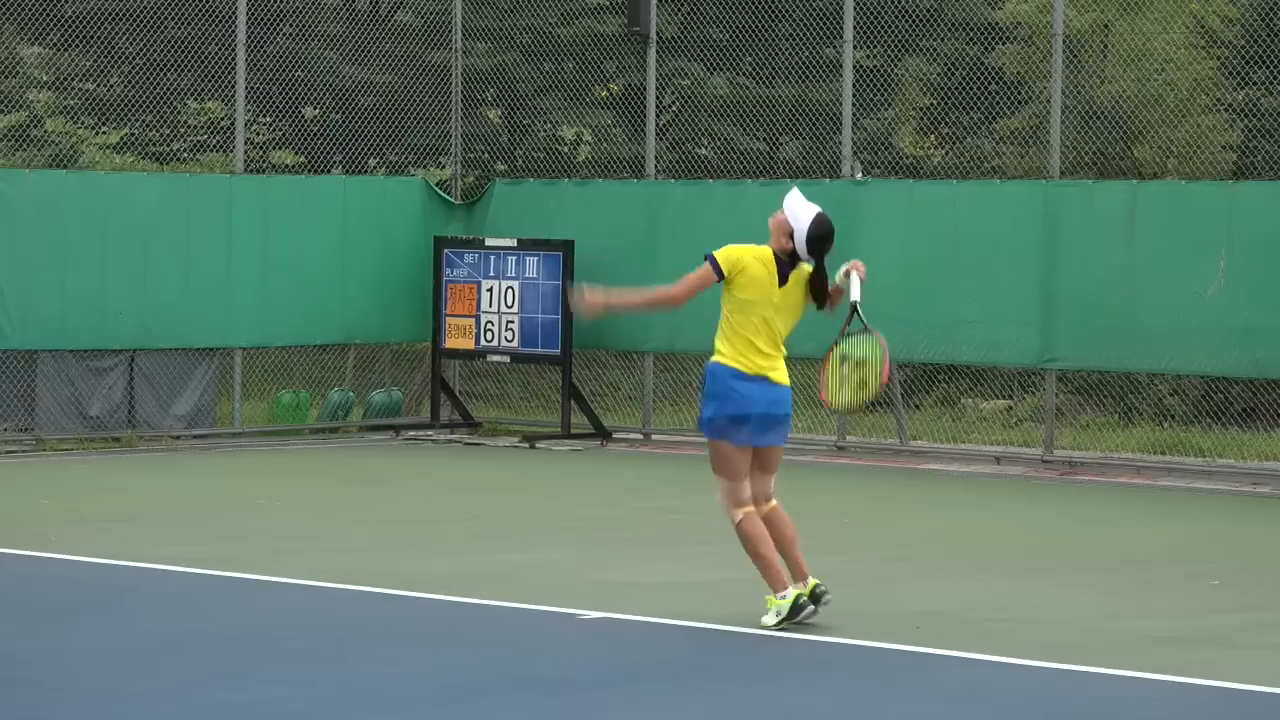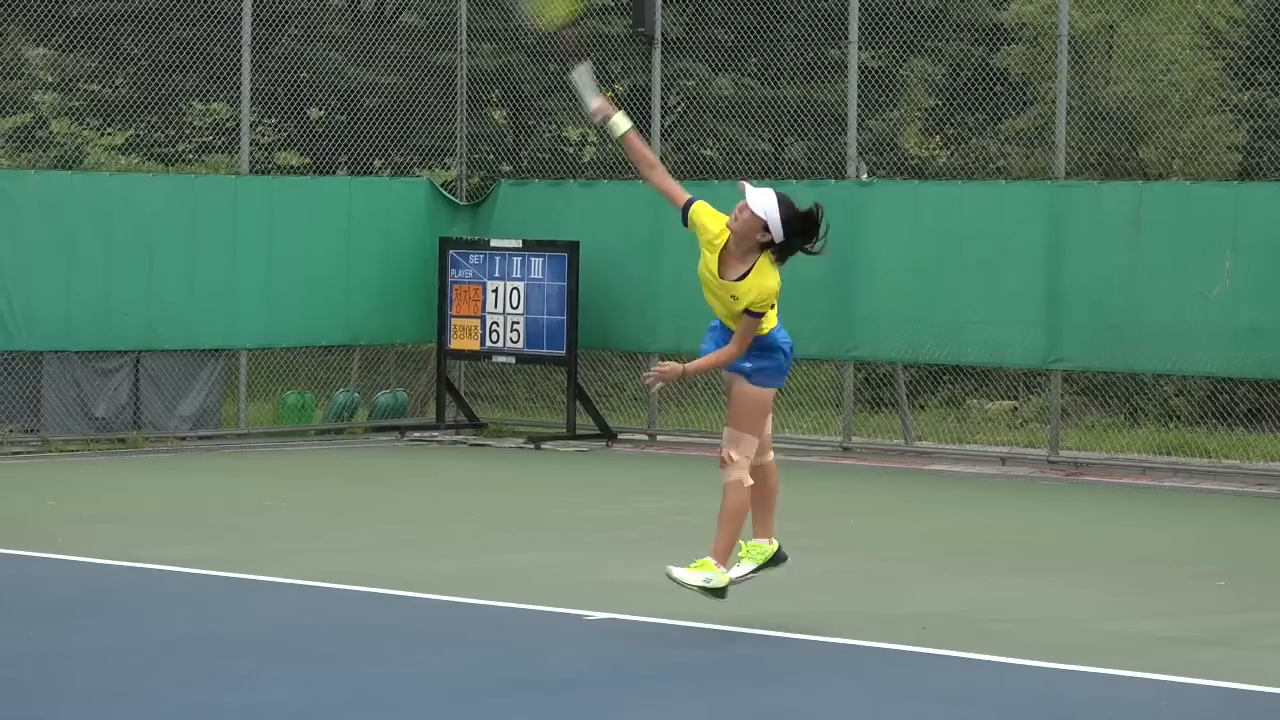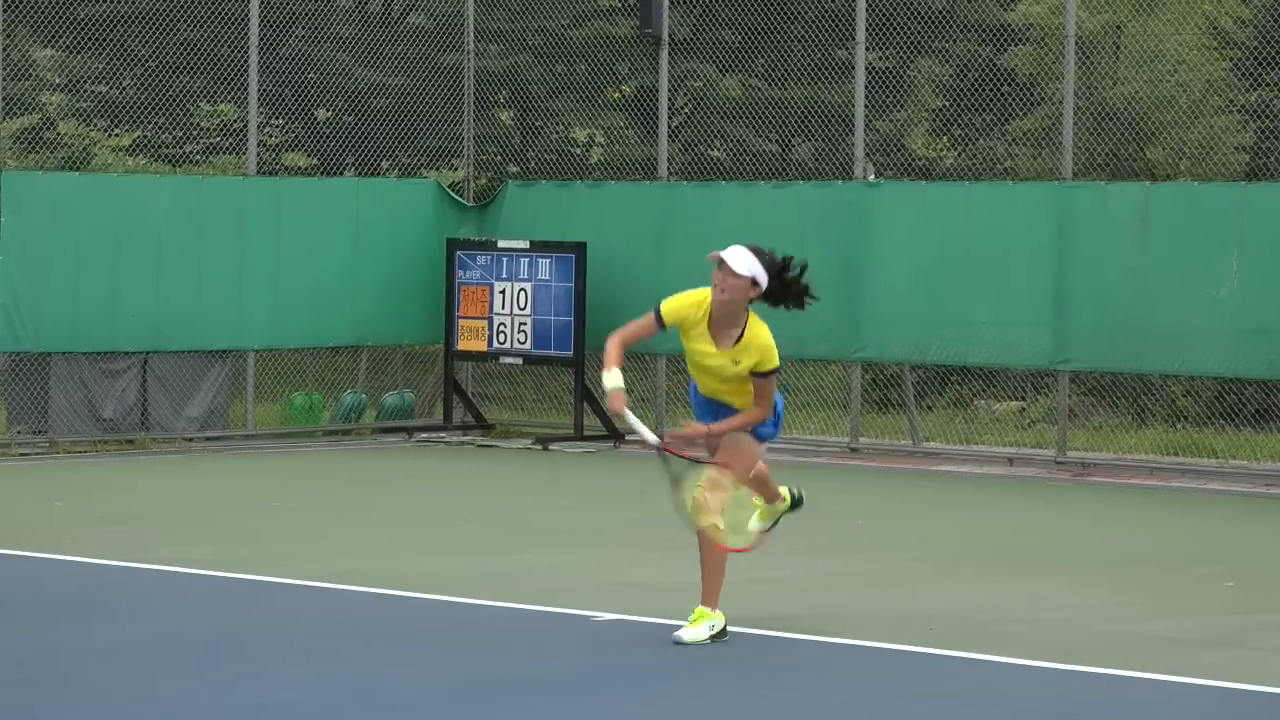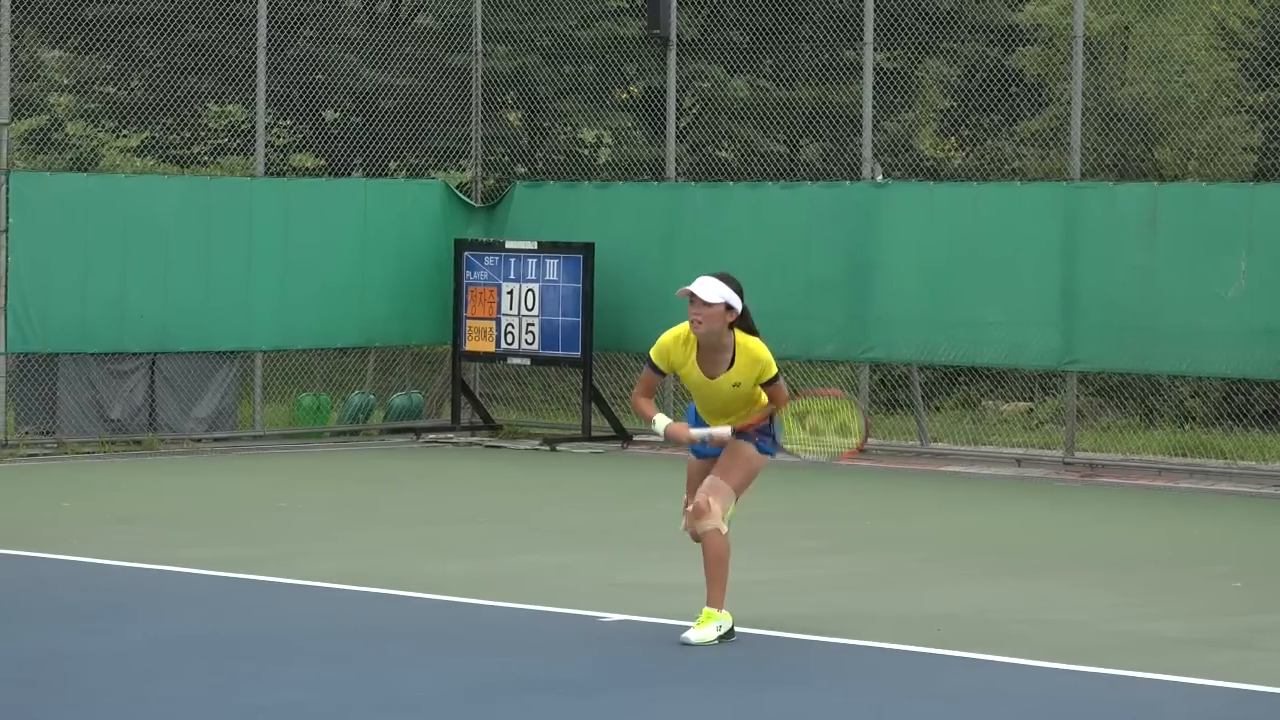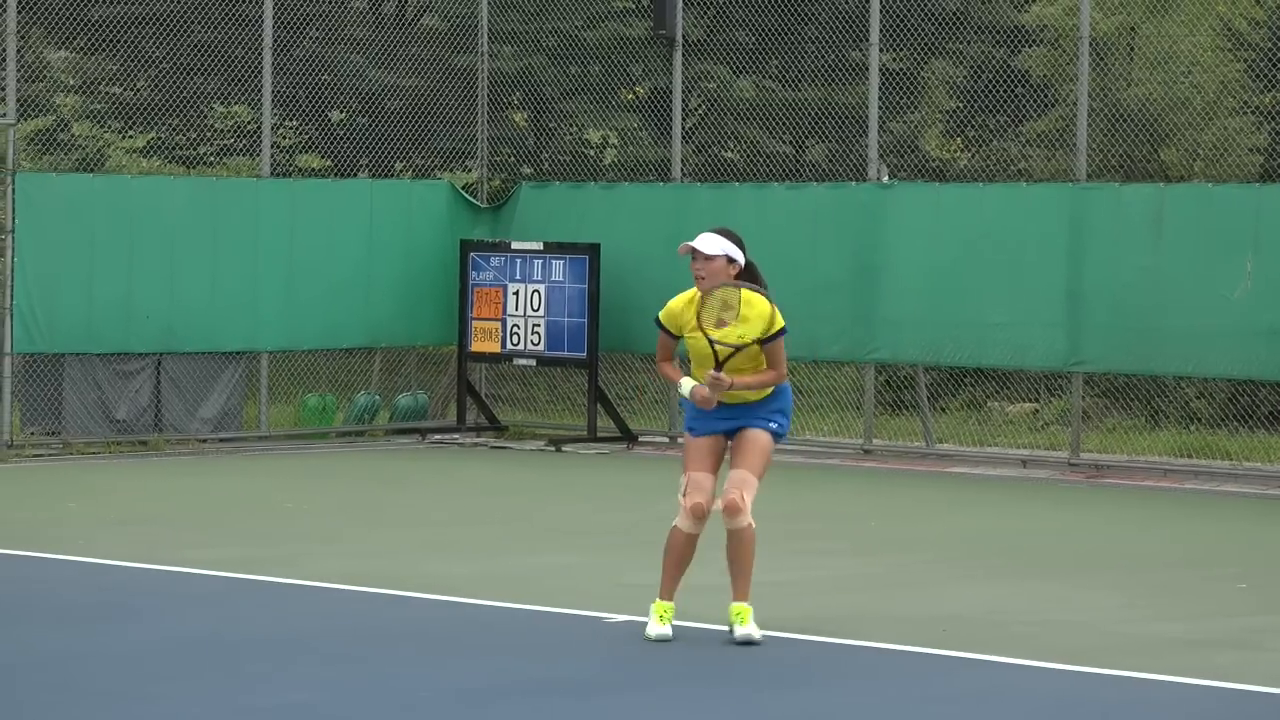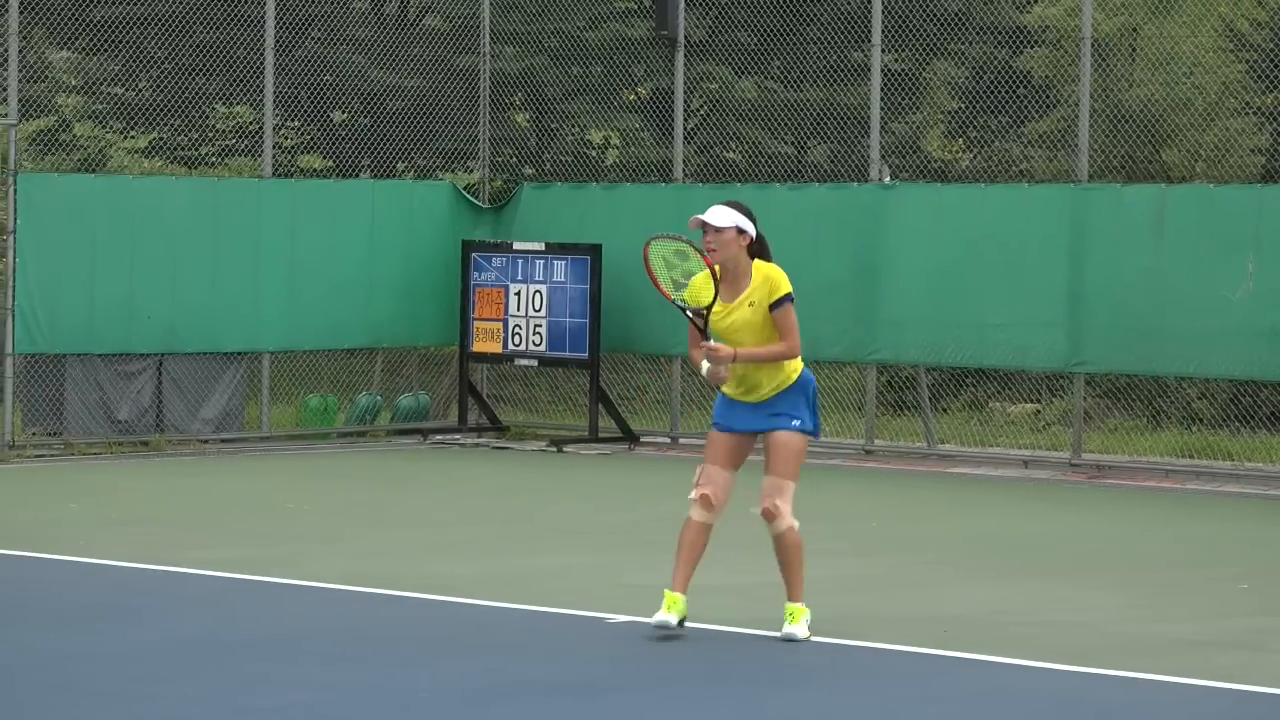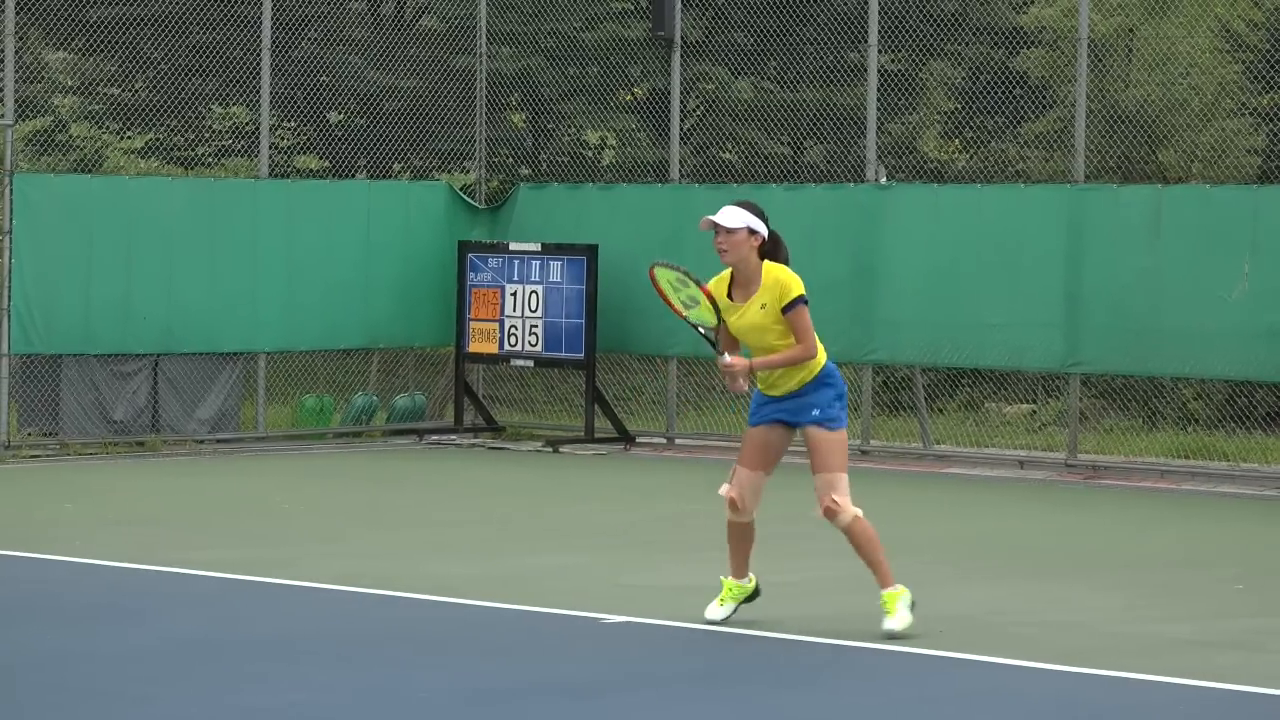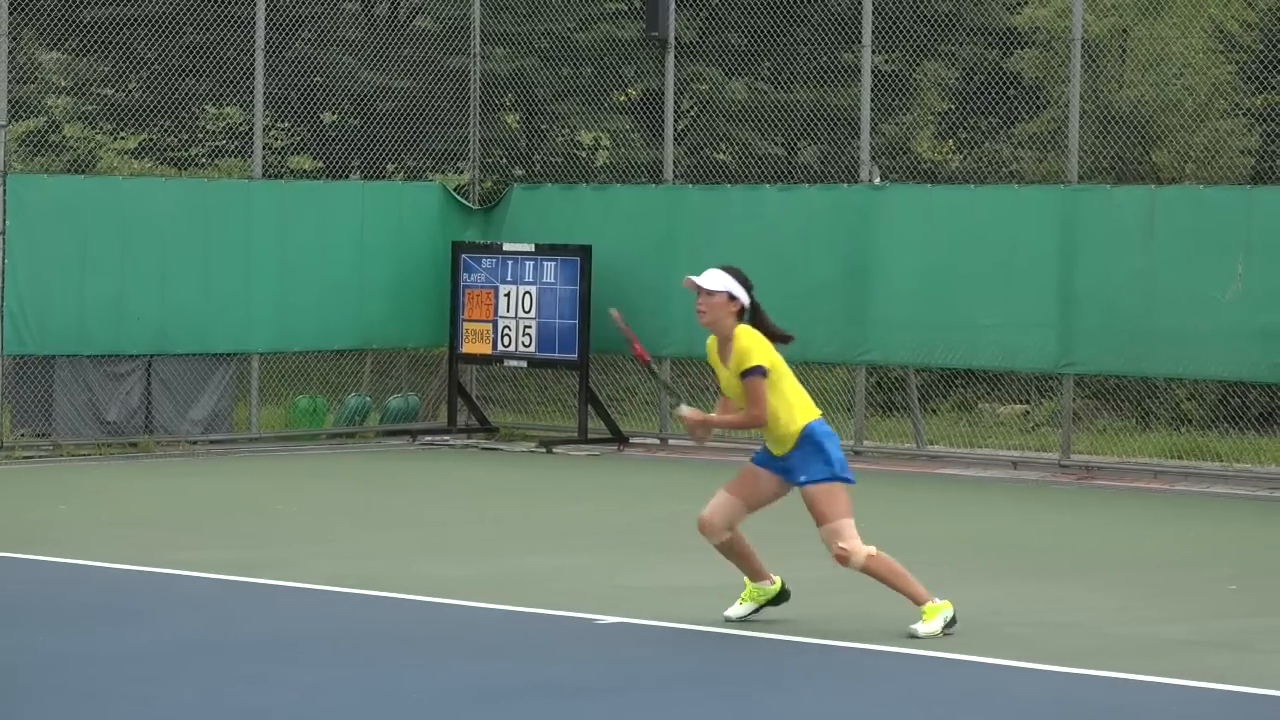
dt=0.2s
person 1, frame 1
left shoulder: (740, 259)
right shoulder: (808, 277)
left elbow: (673, 296)
right elbow: (831, 299)
left wrist: (607, 301)
right wrist: (847, 275)
left hip: (734, 387)
right hip: (776, 394)
left knee: (738, 505)
right knee: (763, 499)
left ankle: (785, 594)
right ankle: (806, 586)
person 1, frame 2
left shoulder: (764, 283)
right shoulder: (714, 227)
left elbow: (737, 350)
right elbow: (656, 176)
left wrist: (682, 371)
right wrist: (618, 123)
left hip: (758, 352)
right hip: (730, 333)
left knee: (734, 458)
right knee: (756, 448)
left ankle: (715, 569)
right ankle: (765, 544)
person 1, frame 3
left shoulder: (761, 342)
right shoulder: (689, 305)
left elbow: (757, 412)
right elbow: (617, 340)
left wrist: (706, 431)
right wrist: (613, 384)
left hip: (746, 417)
right hip: (708, 400)
right knee: (736, 468)
left ankle: (710, 614)
right ankle: (779, 499)
person 1, frame 4
left shoulder: (756, 354)
right shoulder: (672, 342)
left elbow: (781, 406)
right elbow: (641, 396)
left wrist: (733, 432)
right wrist: (667, 426)
left hip: (750, 431)
right hip: (705, 426)
left knee: (707, 508)
right knee: (696, 526)
left ankle: (718, 616)
person 1, frame 5
left shoulder: (762, 310)
right shoulder: (679, 308)
left elbow: (779, 374)
right elbow: (663, 361)
left wrist: (731, 382)
right wrist: (690, 388)
left hip: (760, 406)
right hip: (708, 407)
left knee: (734, 504)
right knee: (693, 508)
left ankle: (740, 609)
right ankle: (663, 606)
person 1, frame 6
left shoulder: (771, 278)
right shoulder: (698, 286)
left elbow: (792, 347)
right elbow: (695, 348)
left wrist: (735, 354)
right wrist: (710, 367)
left hip: (787, 397)
right hip: (735, 401)
left knee: (775, 510)
right knee: (704, 499)
left ankle: (797, 608)
right ankle: (674, 601)
person 1, frame 7
left shoulder: (782, 279)
right shoulder: (718, 288)
left elbow: (807, 349)
right elbow: (728, 348)
left wrist: (750, 365)
right wrist: (732, 369)
left hip: (814, 390)
right hip: (770, 398)
left knee: (835, 506)
right knee: (737, 498)
left ankle: (894, 593)
right ankle: (739, 583)
person 1, frame 8
left shoulder: (748, 346)
right shoulder: (715, 347)
left elbow: (756, 415)
right elbow: (729, 400)
left wrist: (704, 419)
right wrist: (706, 420)
left hip: (809, 445)
right hip: (778, 450)
left knee: (846, 549)
right knee: (711, 522)
left ankle: (935, 606)
right ankle: (765, 586)
